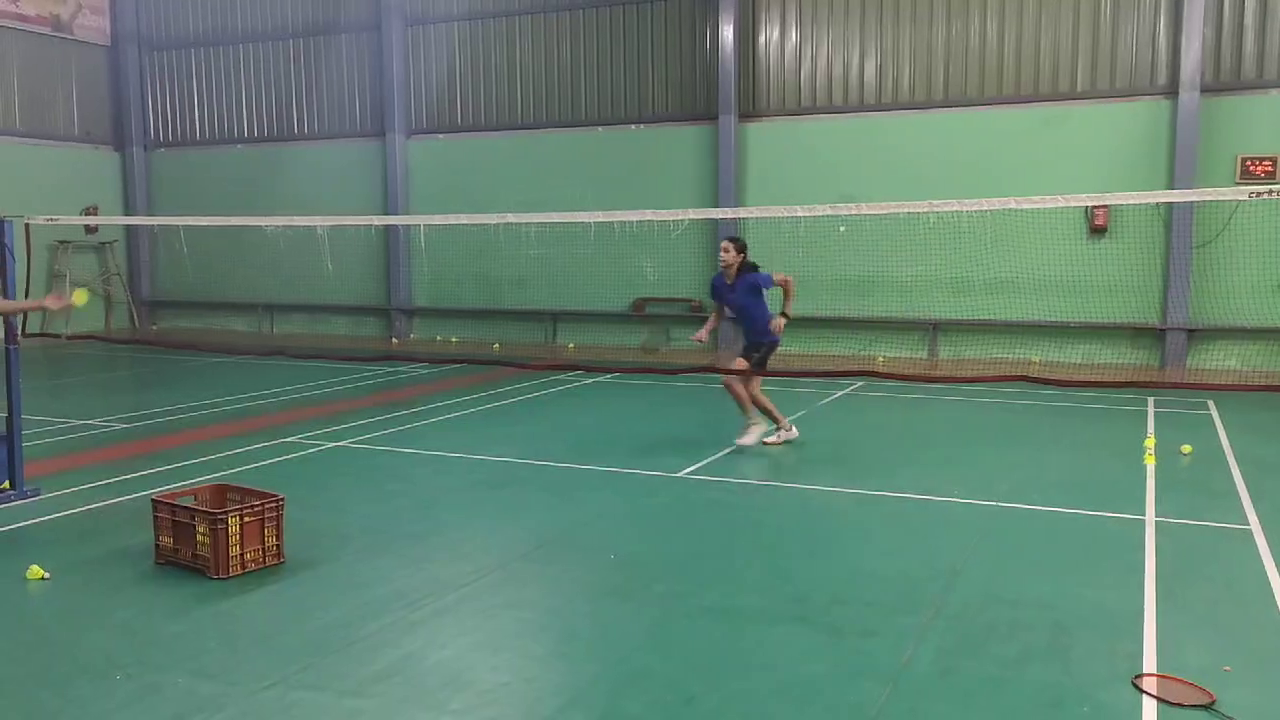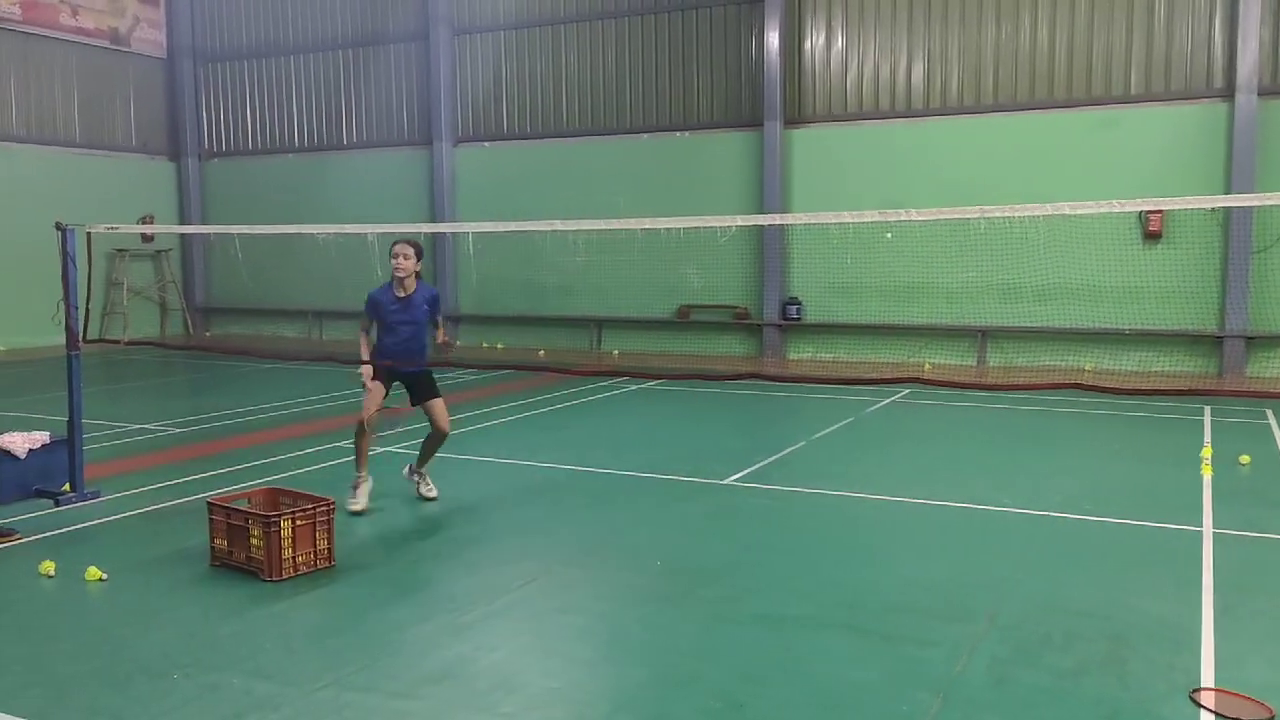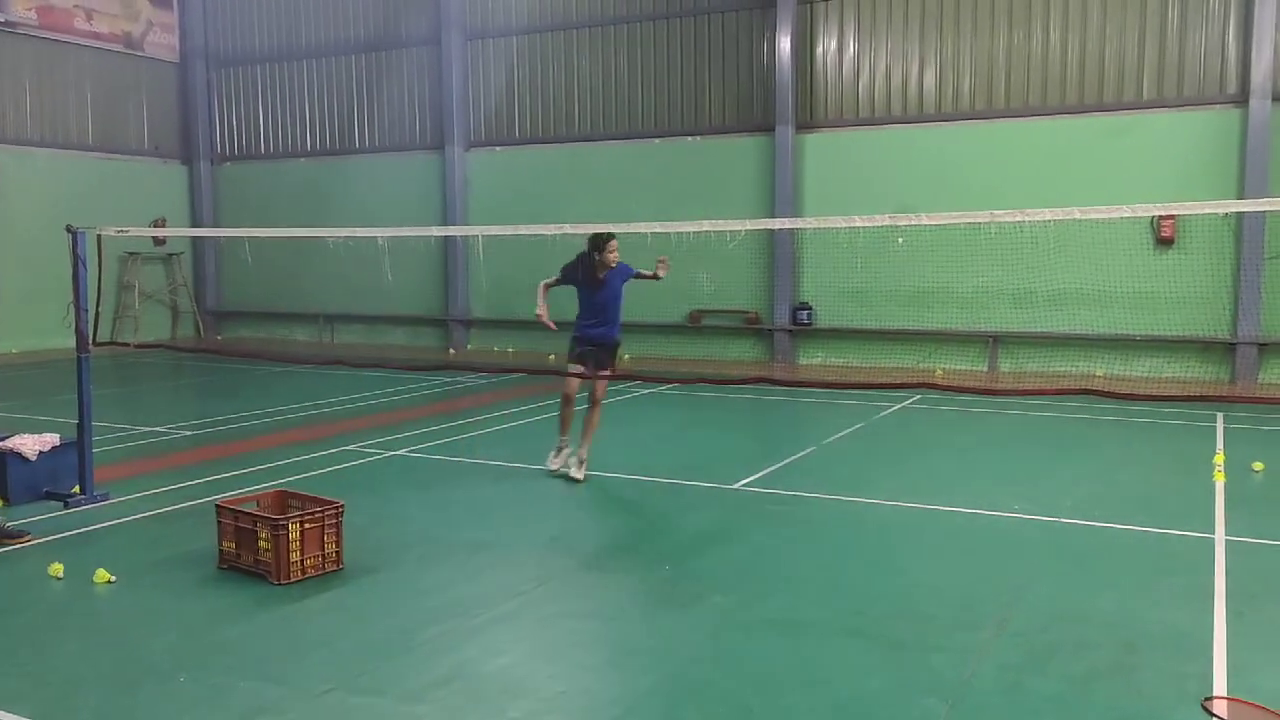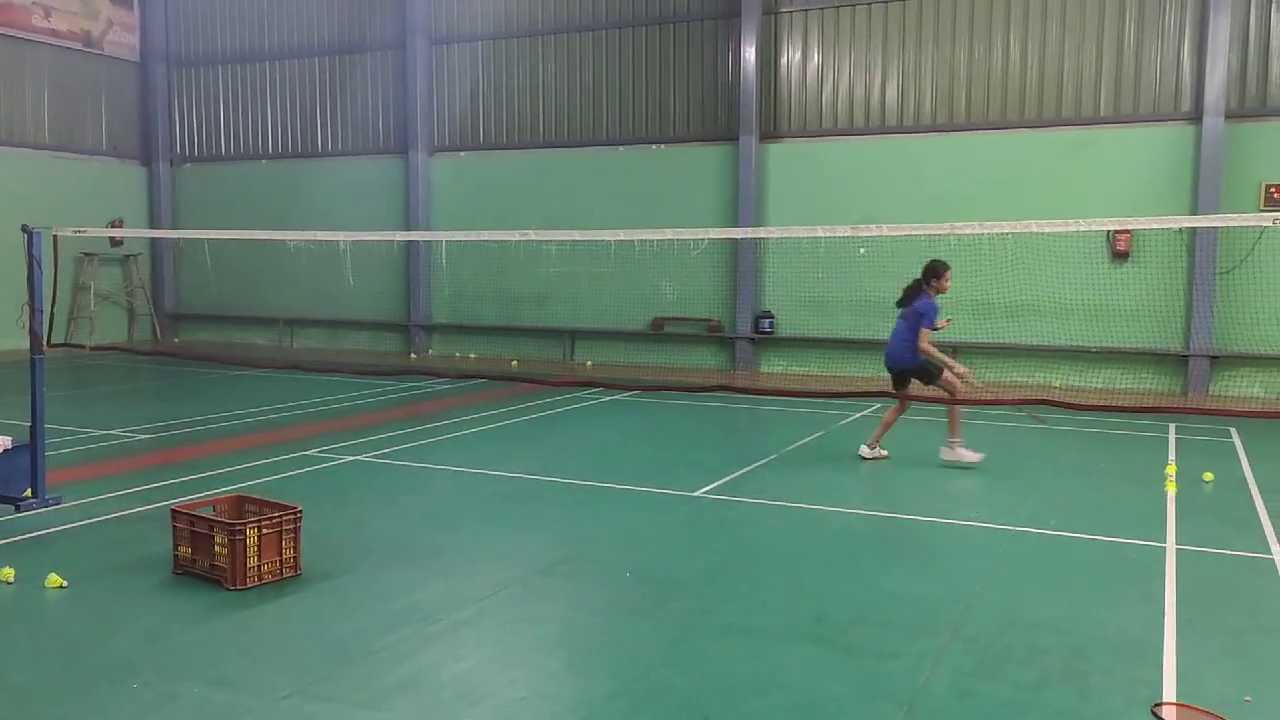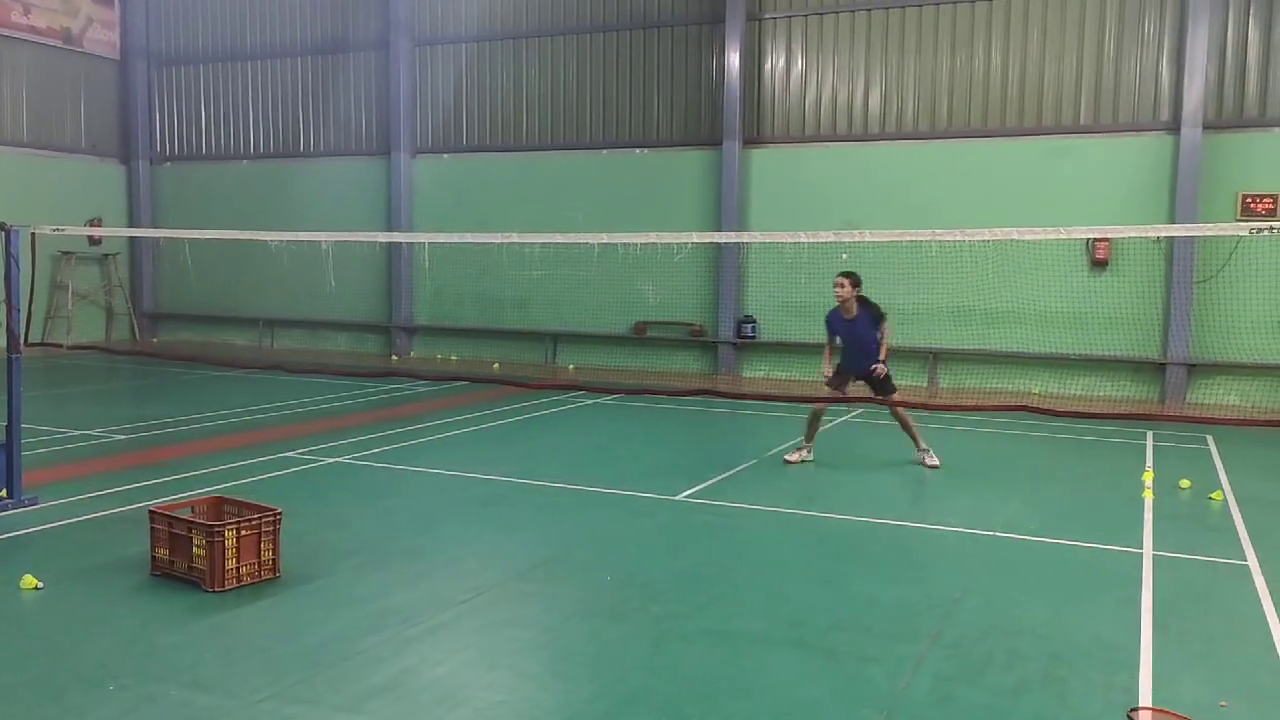
dt=1s
person 1, frame 1
left shoulder: (752, 279)
right shoulder: (718, 282)
left elbow: (788, 282)
right elbow: (718, 314)
left wrist: (784, 315)
right wrist: (705, 331)
left hip: (765, 338)
right hip: (750, 338)
left knee: (730, 380)
right knee: (752, 392)
left ankle: (754, 423)
right ankle: (785, 427)
person 1, frame 2
left shoulder: (430, 295)
right shoulder: (377, 296)
left elbow: (438, 326)
right elbow: (364, 333)
left wrist: (443, 342)
right wrist: (365, 365)
left hip: (417, 369)
right hip: (383, 366)
left knee: (442, 428)
right knee: (364, 419)
left ankle: (418, 471)
right ankle: (361, 480)
person 1, frame 3
left shoulder: (620, 270)
right shoulder: (579, 274)
left elbow: (638, 274)
right elbow: (544, 285)
left wrist: (657, 275)
right wrist: (541, 307)
left hip: (609, 339)
right hip: (582, 336)
left knee: (596, 398)
right knee: (568, 393)
left ankle: (580, 456)
right ankle: (562, 445)
person 1, frame 4
left shoulder: (916, 296)
right shoulder: (930, 306)
right elbow: (923, 345)
left wrist: (934, 326)
right wrist: (952, 364)
left hip: (892, 357)
right hip: (909, 358)
left knee: (903, 403)
right knee: (957, 388)
left ankle: (871, 446)
right ankle: (953, 446)
person 1, frame 5
left shoulder: (869, 313)
right shoulder: (832, 317)
left elbow: (884, 336)
right elbow: (830, 344)
left wrist: (881, 361)
right wrist: (826, 366)
left hip: (872, 365)
right hip: (848, 366)
left knee: (898, 412)
right knee: (818, 408)
left ankle: (922, 449)
right ankle: (806, 448)
